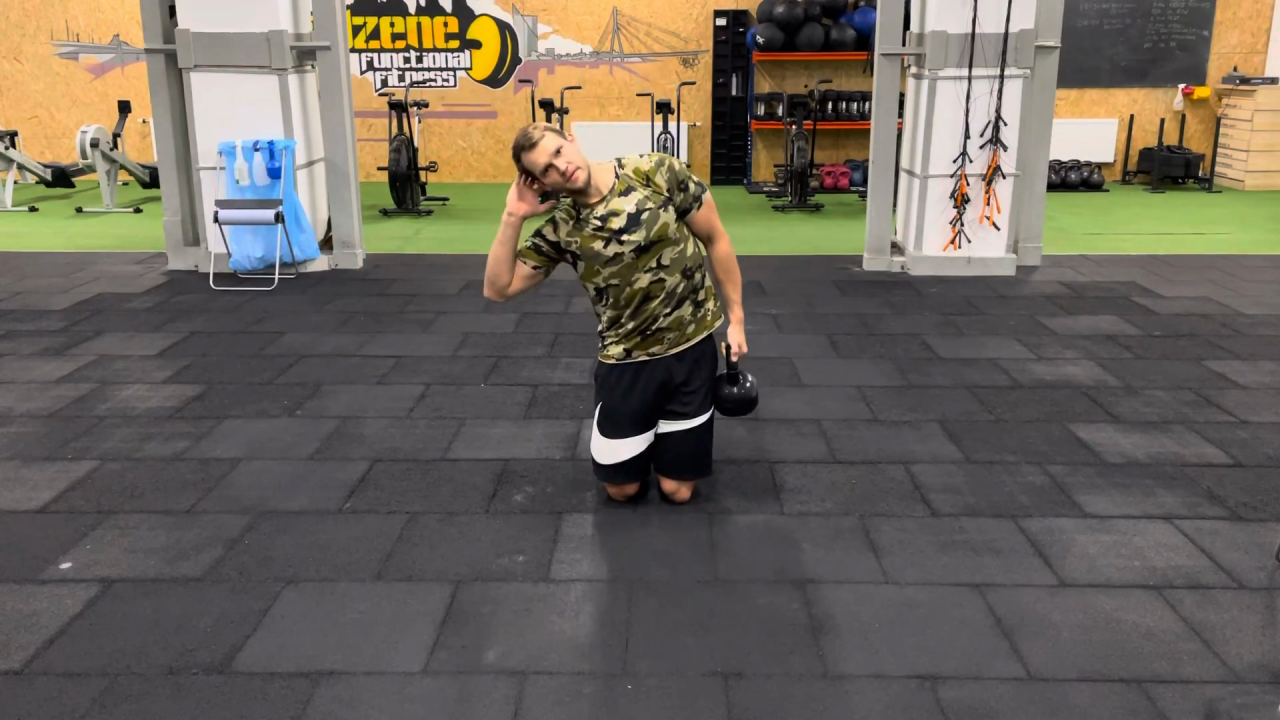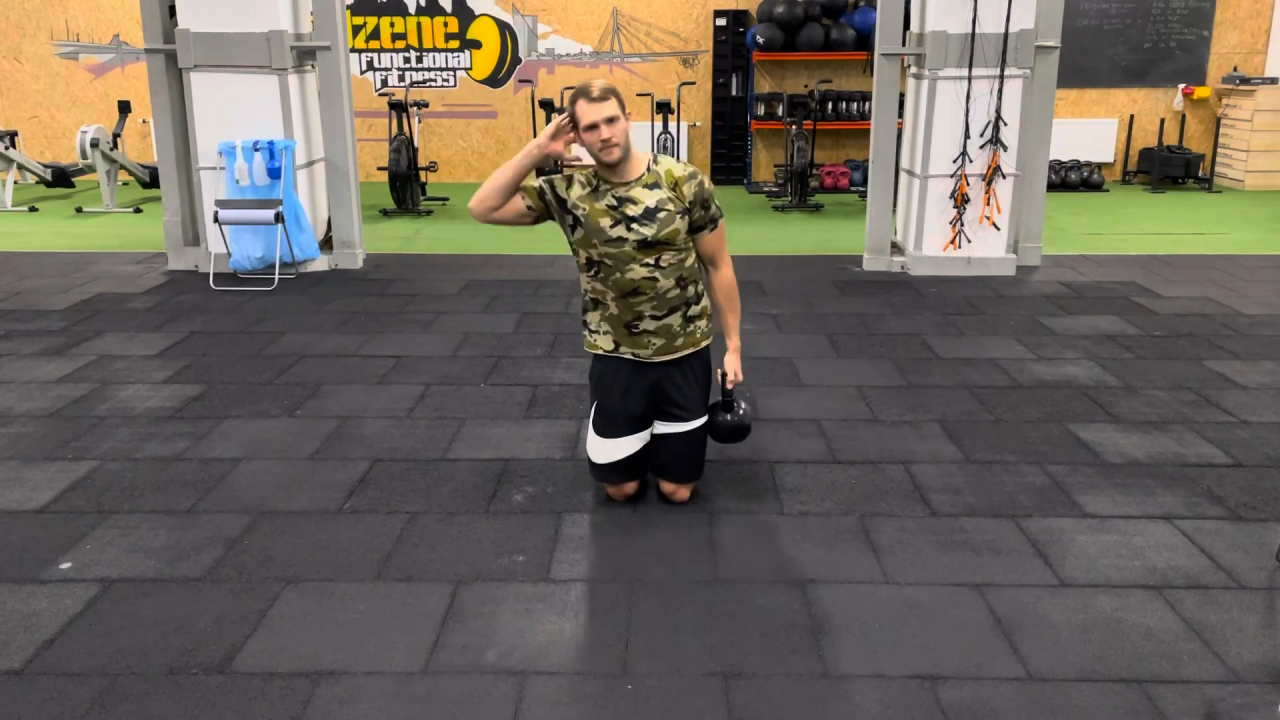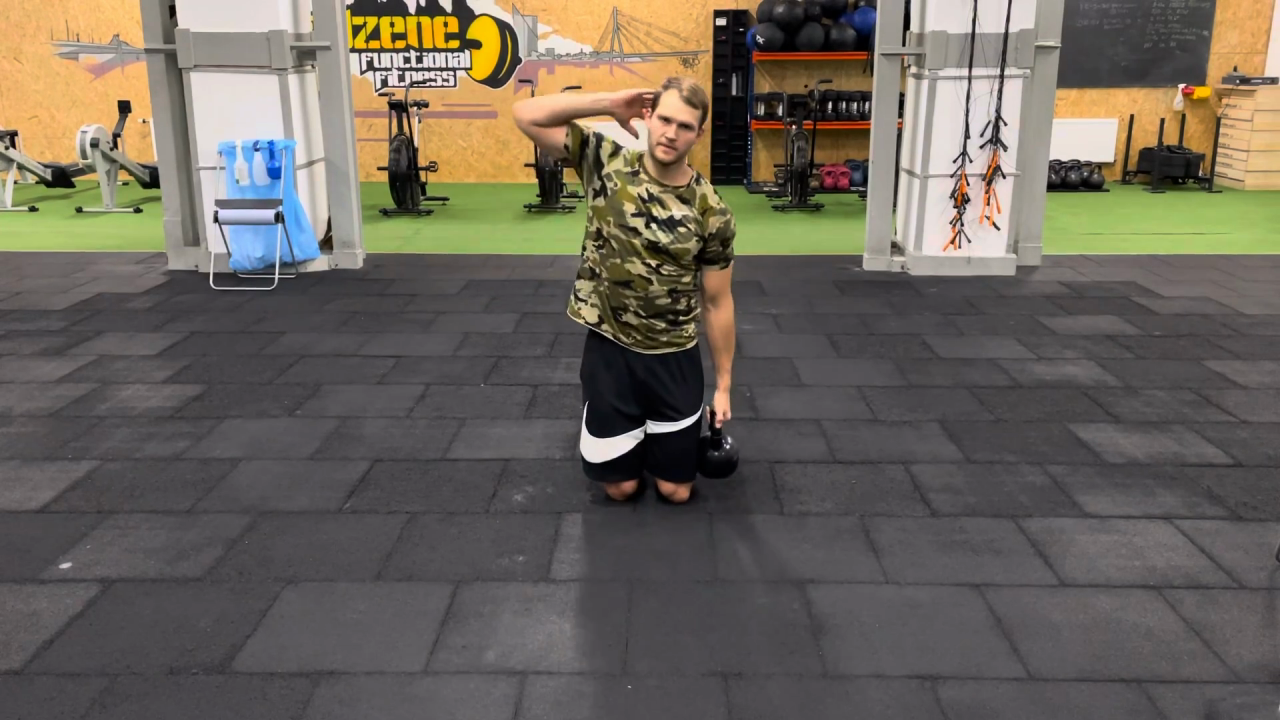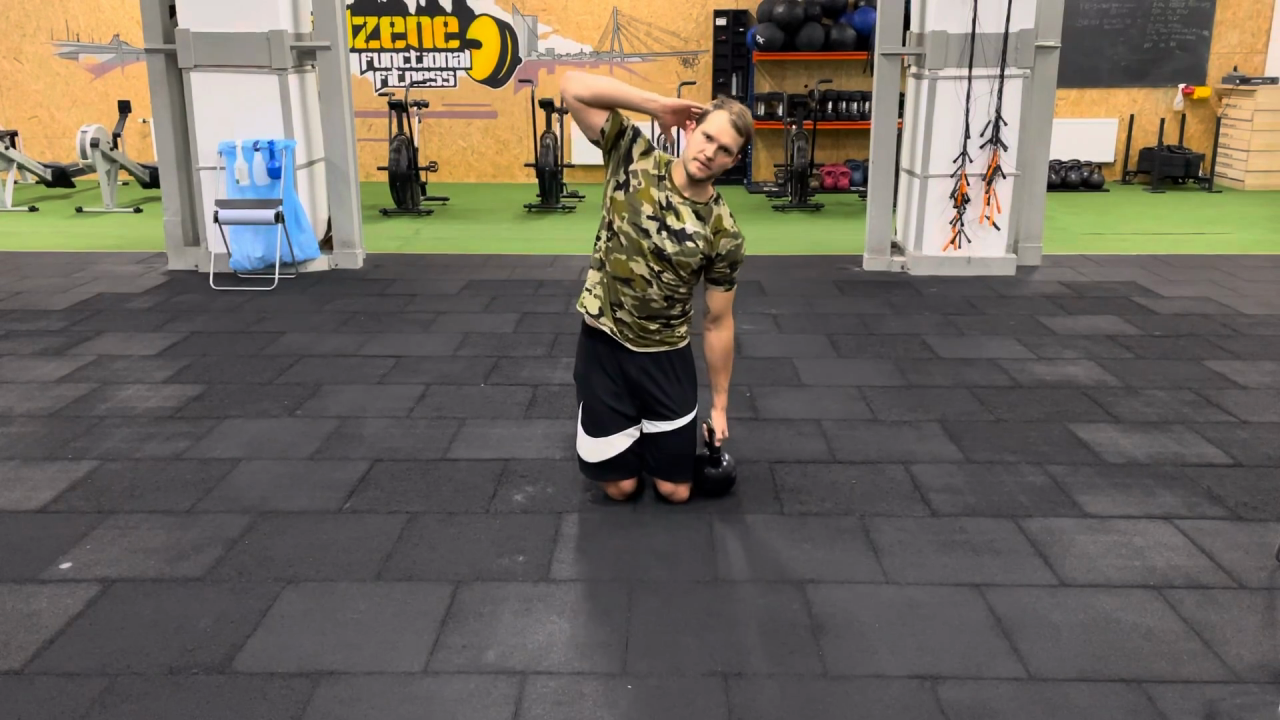
dt=0.4s
person 1, frame 1
left shoulder: (659, 173)
right shoulder: (559, 230)
left elbow: (715, 239)
right elbow: (497, 288)
left wrist: (735, 317)
right wrist: (513, 216)
left hip: (691, 348)
right hip: (626, 359)
left knee: (677, 490)
right knee: (621, 488)
left ankle: (668, 438)
right ankle: (642, 432)
person 1, frame 2
left shoulder: (685, 184)
right shoulder: (569, 192)
left elbow: (719, 267)
right elbow: (481, 209)
left wrist: (732, 345)
right wrist: (535, 151)
left hip: (684, 355)
right hip: (617, 357)
left knee: (676, 490)
right knee: (620, 488)
left ankle: (665, 437)
right ankle: (637, 434)
person 1, frame 3
left shoulder: (712, 212)
right shoulder: (605, 161)
left elbow: (717, 302)
right elbow: (525, 115)
left wrist: (723, 385)
right wrist: (610, 104)
left hip: (673, 355)
right hip: (609, 347)
left knee: (676, 490)
right knee: (620, 487)
left ankle: (662, 434)
right ankle: (632, 432)
person 1, frame 4
left shoulder: (723, 232)
right shoulder: (634, 158)
left elbow: (718, 322)
right elbow: (572, 87)
left wrist: (720, 403)
right wrist: (658, 106)
left hip: (665, 354)
right hip: (603, 344)
left knee: (676, 490)
right knee: (619, 487)
left ankle: (653, 430)
right ankle: (628, 429)
